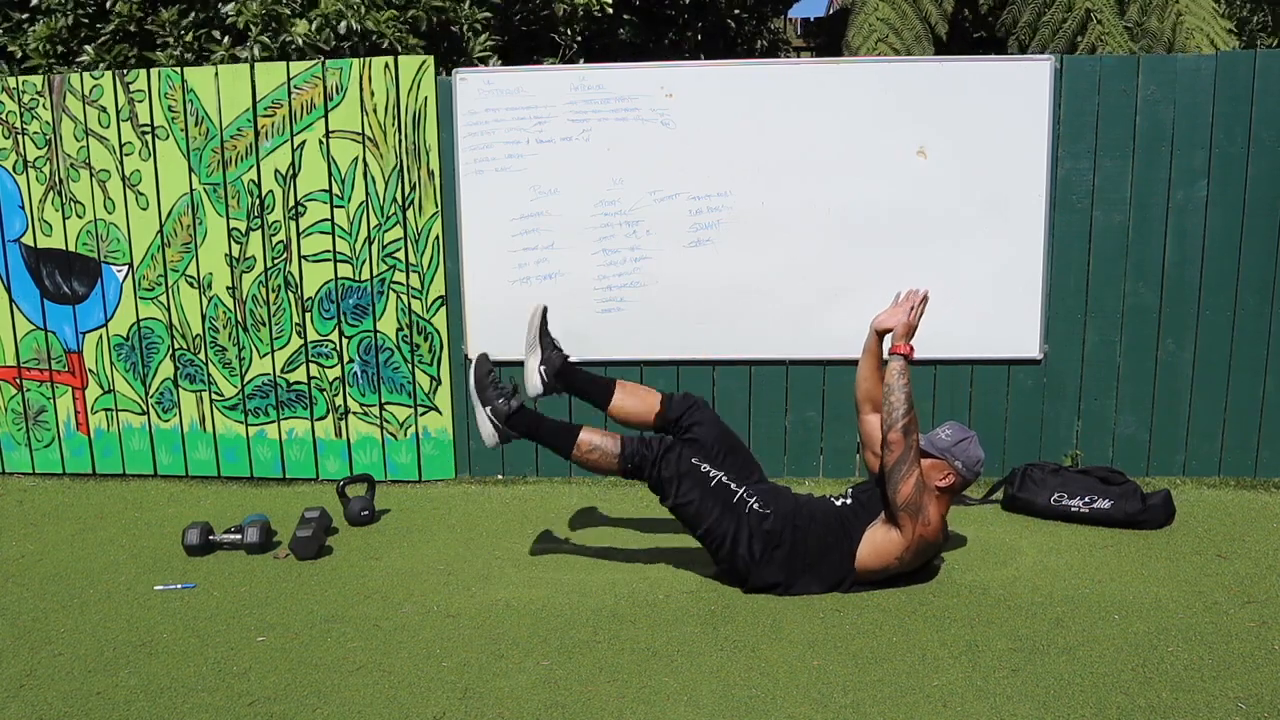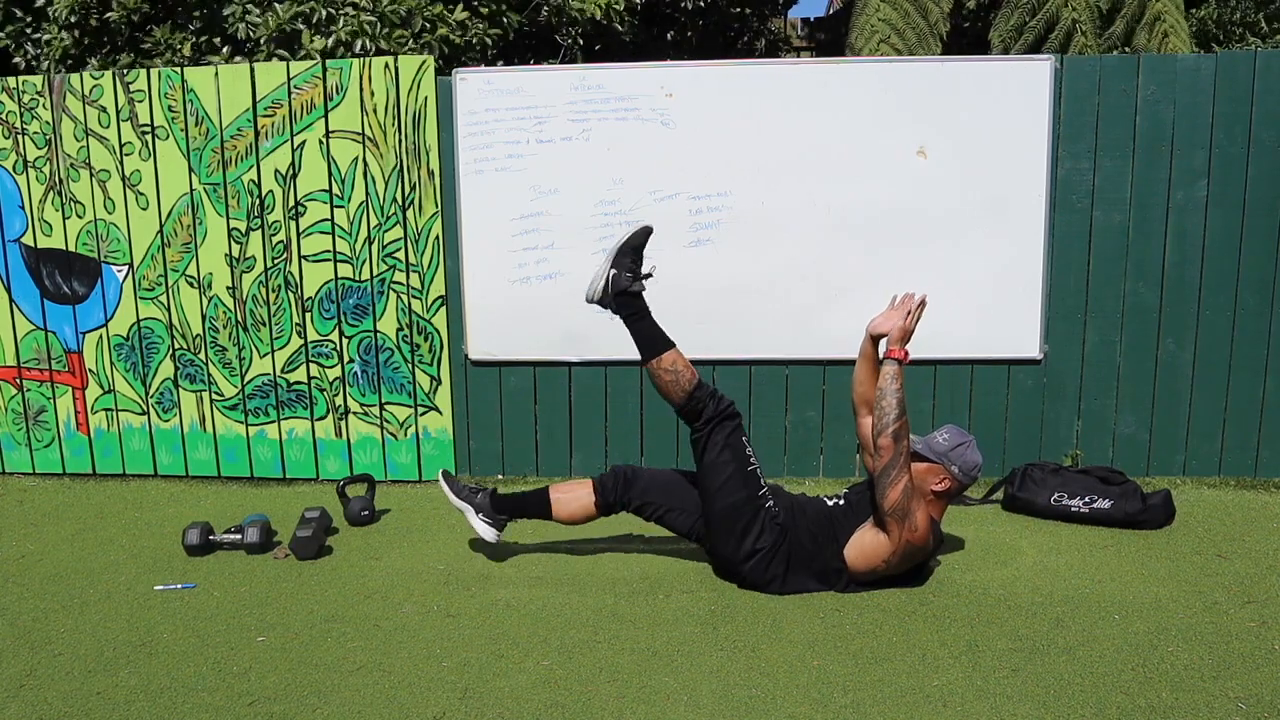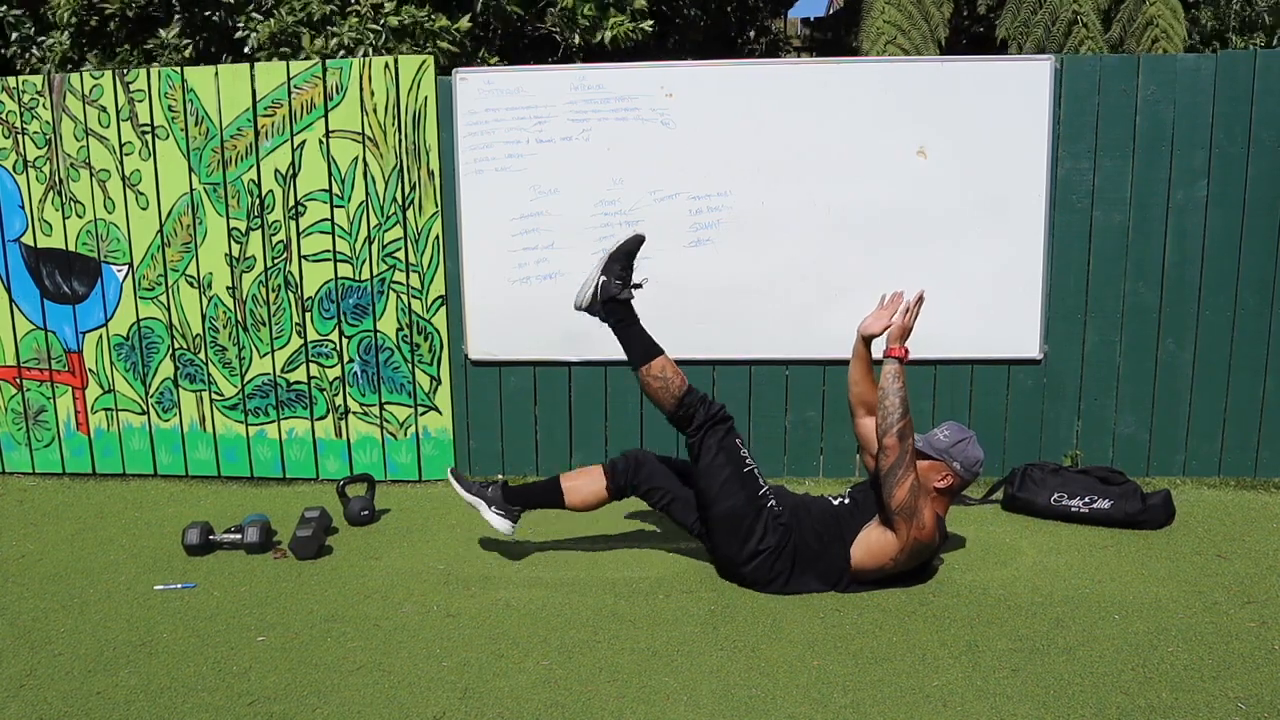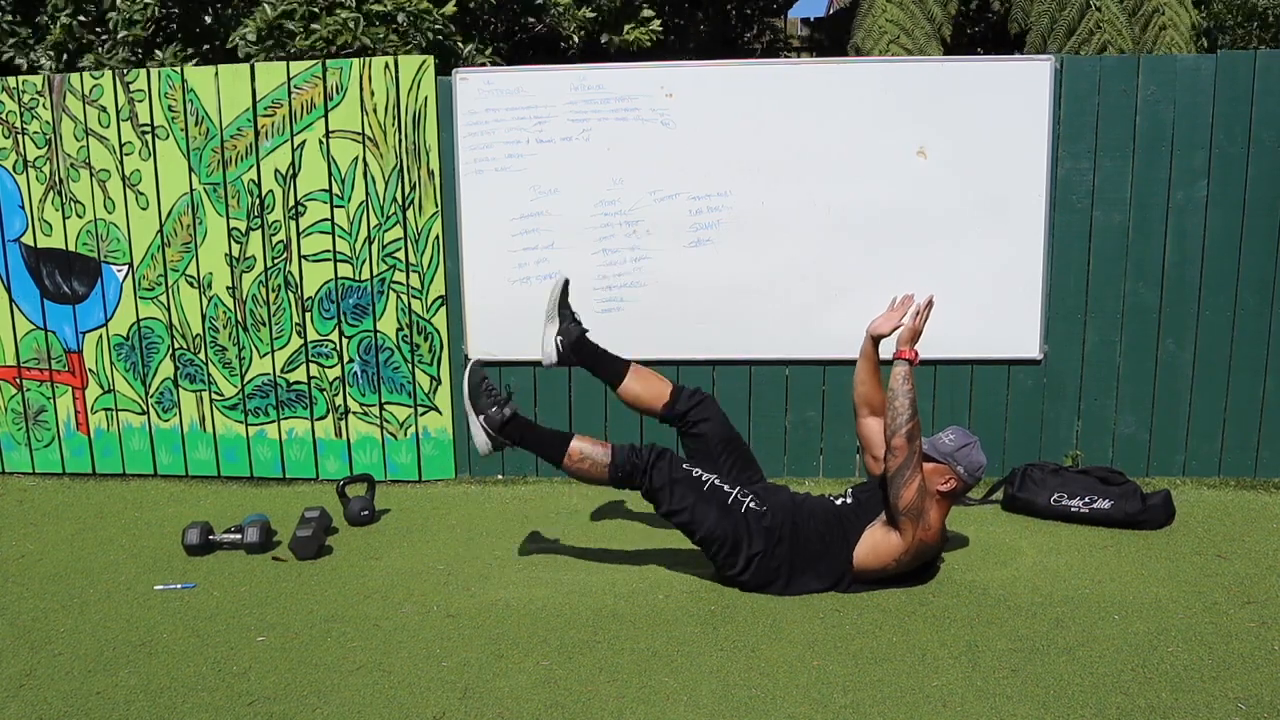
dt=0.2s
person 1, frame 1
left shoulder: (921, 529)
right shoulder: (903, 496)
left elbow: (897, 444)
right elbow: (870, 412)
left wrist: (901, 352)
right wrist: (876, 336)
left hip: (767, 553)
right hip: (768, 515)
left knee: (661, 456)
right knee: (686, 415)
left ankle: (517, 418)
right ankle: (560, 374)
person 1, frame 2
left shoulder: (911, 532)
right shoulder: (895, 492)
left elbow: (884, 442)
right elbow: (867, 415)
left wrist: (895, 353)
right wrist: (871, 339)
left hip: (760, 548)
right hip: (764, 523)
left knee: (715, 416)
right knee: (624, 484)
left ankle: (626, 298)
right ankle: (501, 511)
person 1, frame 3
left shoulder: (918, 531)
right shoulder: (901, 495)
left elbow: (892, 446)
right elbow: (865, 413)
left wrist: (896, 352)
right wrist: (863, 339)
left hip: (763, 550)
right hip: (760, 526)
left knee: (707, 421)
right knee: (636, 466)
left ankle: (616, 307)
right ankle: (512, 500)
person 1, frame 4
left shoulder: (921, 532)
right shoulder: (902, 496)
left elbow: (899, 449)
right elbow: (870, 416)
left wrist: (905, 355)
right wrist: (872, 341)
left hip: (762, 551)
right hip: (768, 512)
left knee: (654, 465)
right knee: (694, 408)
left ankle: (509, 426)
right ankle: (578, 348)
